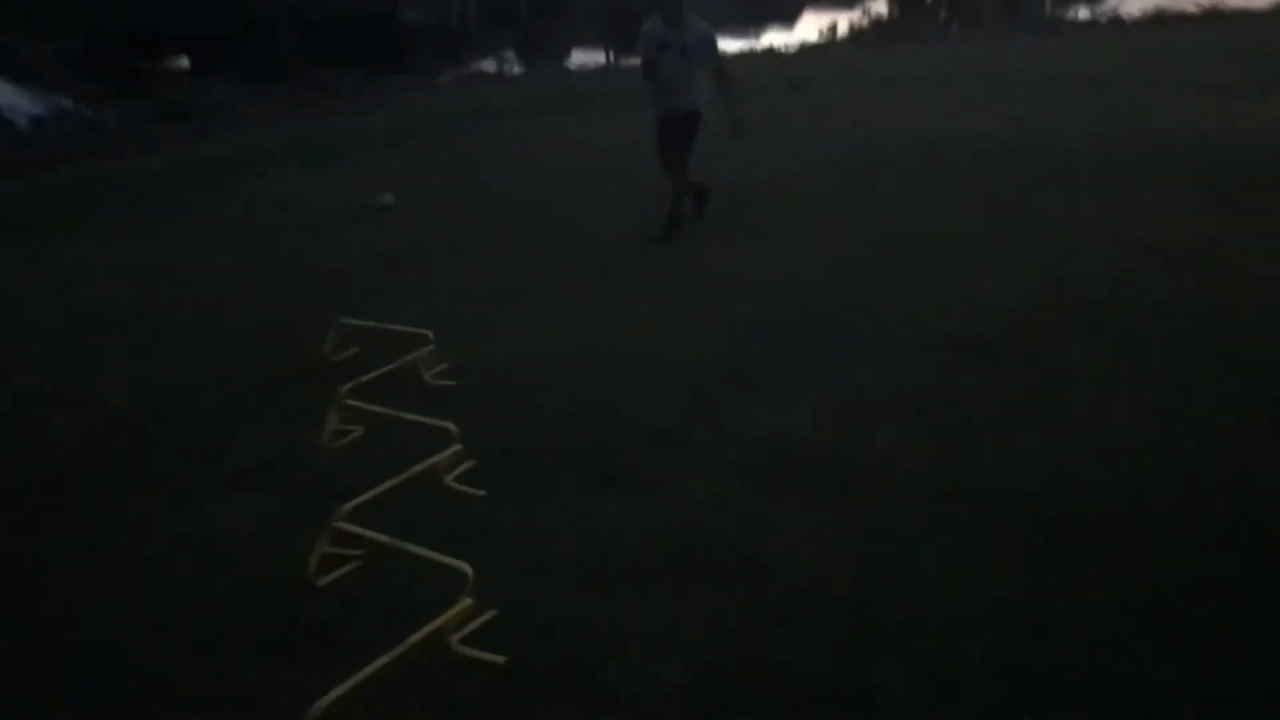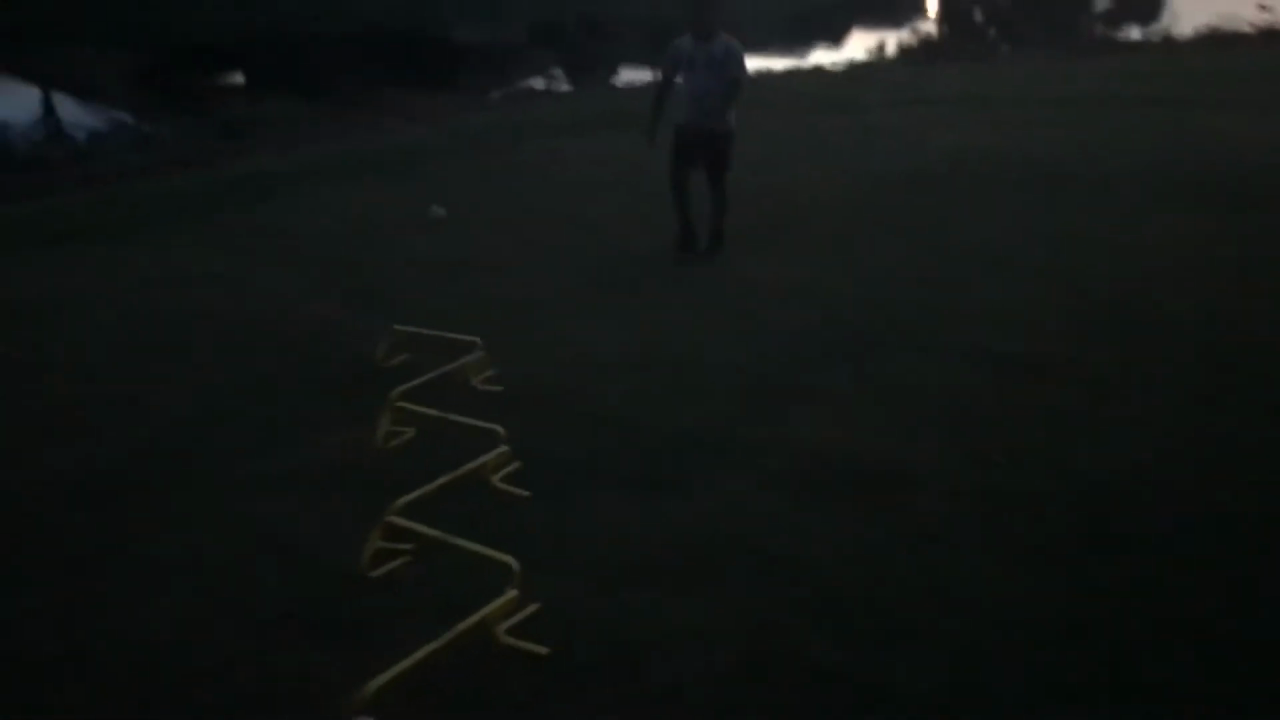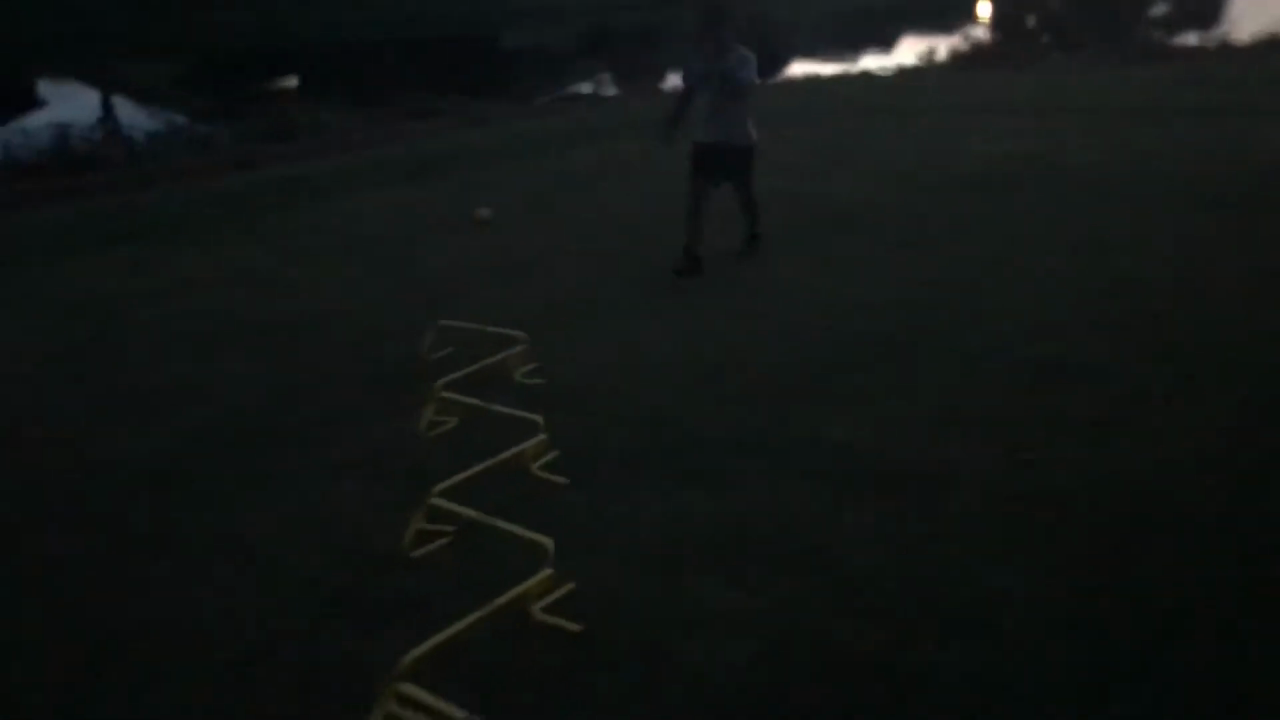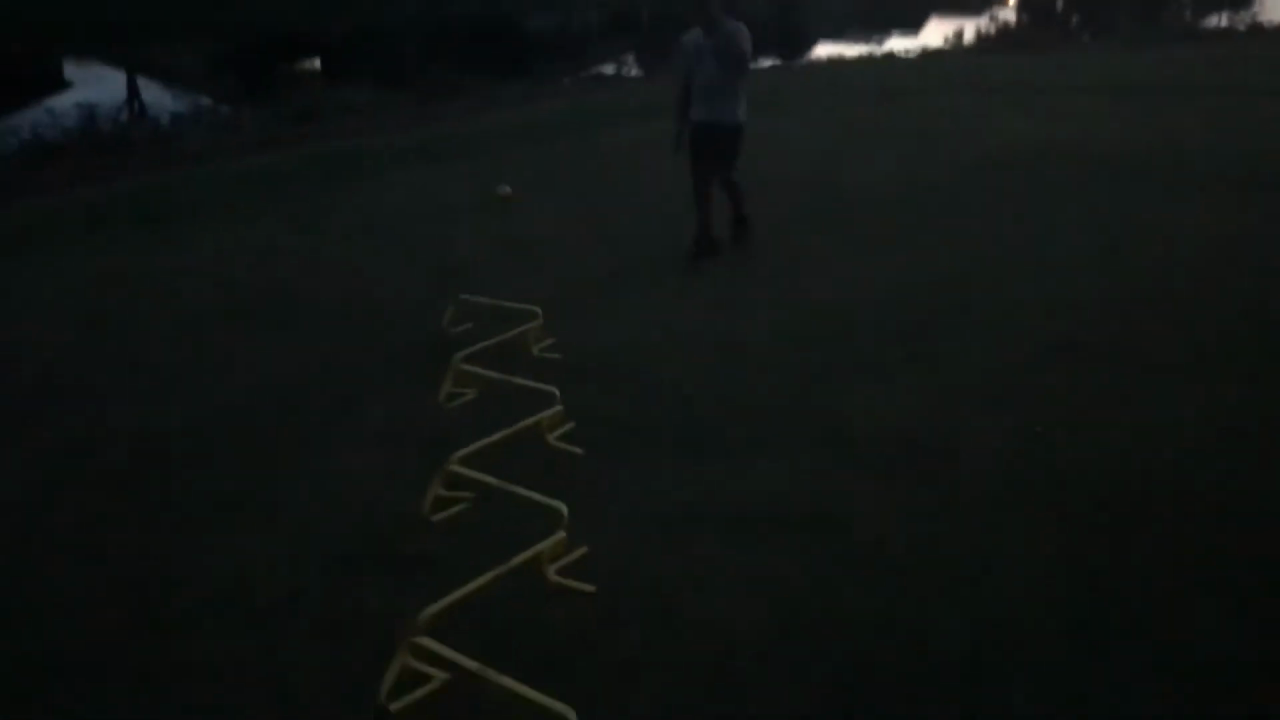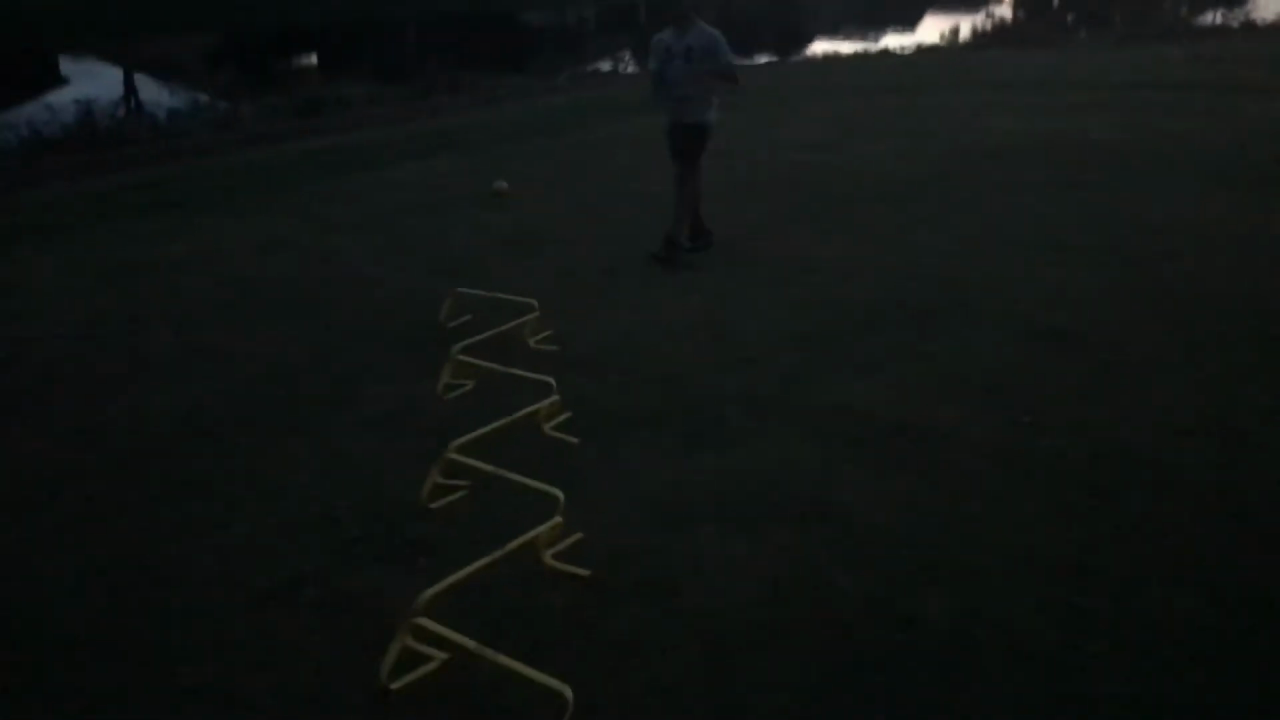
dt=0.2s
person 1, frame 1
left shoulder: (700, 32)
right shoulder: (651, 30)
left elbow: (718, 72)
right elbow: (648, 72)
left wrist: (733, 110)
right wrist: (660, 98)
left hip: (689, 105)
right hip: (665, 105)
left knee: (678, 159)
right knee: (667, 159)
left ankle: (674, 218)
right ankle: (697, 191)
person 1, frame 2
left shoulder: (730, 48)
right shoulder: (680, 47)
left elbow: (734, 91)
right elbow: (666, 84)
left wrist: (712, 119)
right wrist: (654, 120)
left hip: (719, 125)
right hip: (687, 122)
left knee: (717, 181)
right knee: (677, 177)
left ankle: (717, 233)
right ankle: (686, 230)
person 1, frame 3
left shoulder: (744, 59)
right shoulder: (698, 61)
left elbow: (740, 93)
right elbow: (688, 94)
left wrist: (707, 67)
right wrist: (672, 125)
left hip: (739, 140)
right hip: (706, 139)
left knee: (744, 192)
right knee: (696, 195)
left ankle: (753, 233)
right ankle: (691, 256)
person 1, frame 4
left shoulder: (736, 32)
right shoulder: (689, 40)
left elbow: (741, 66)
right elbow: (686, 86)
left wrist: (720, 26)
right wrist: (681, 126)
left hip: (729, 117)
right hip: (700, 118)
left knee: (724, 176)
right knee: (700, 177)
left ankle: (740, 218)
right ankle: (705, 237)
person 1, frame 5
left shoulder: (709, 38)
right shoulder: (660, 41)
left elbow: (732, 77)
right elbow: (657, 82)
left wrist: (707, 74)
right wrist: (670, 102)
left hip: (699, 117)
right hip: (676, 116)
left knee: (685, 175)
right knee: (687, 175)
left ankle: (673, 240)
right ankle: (699, 230)
